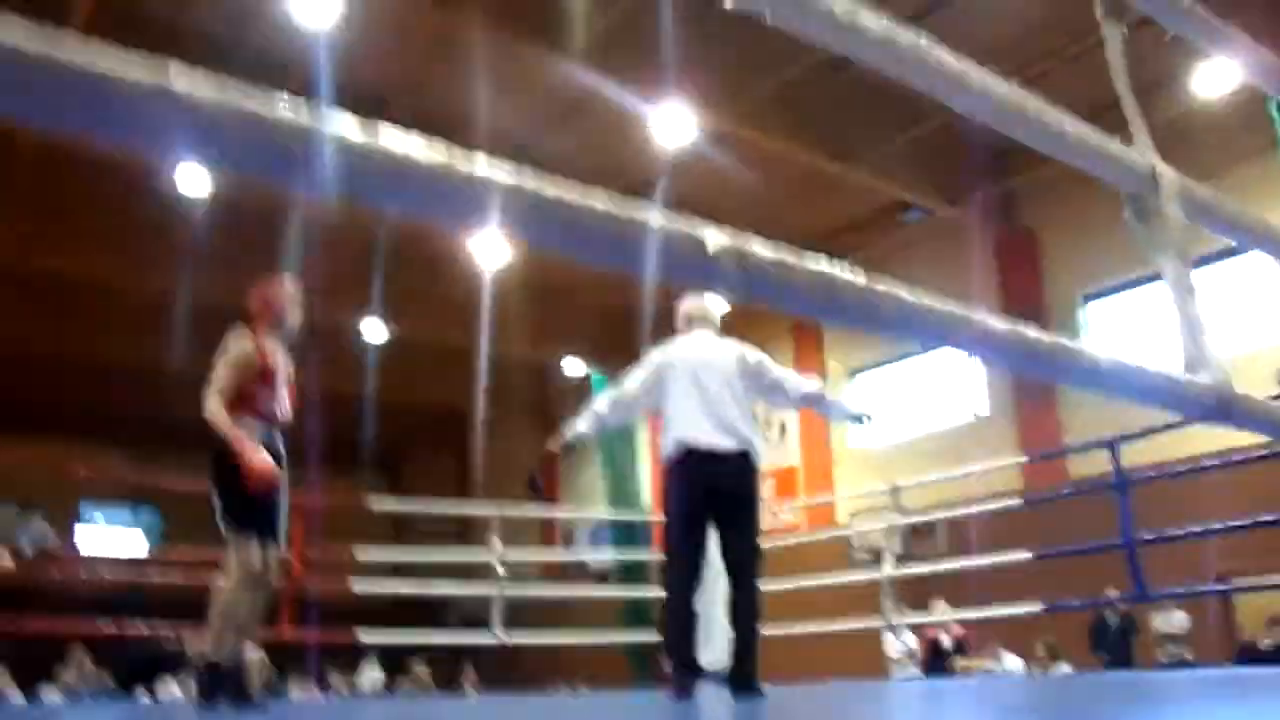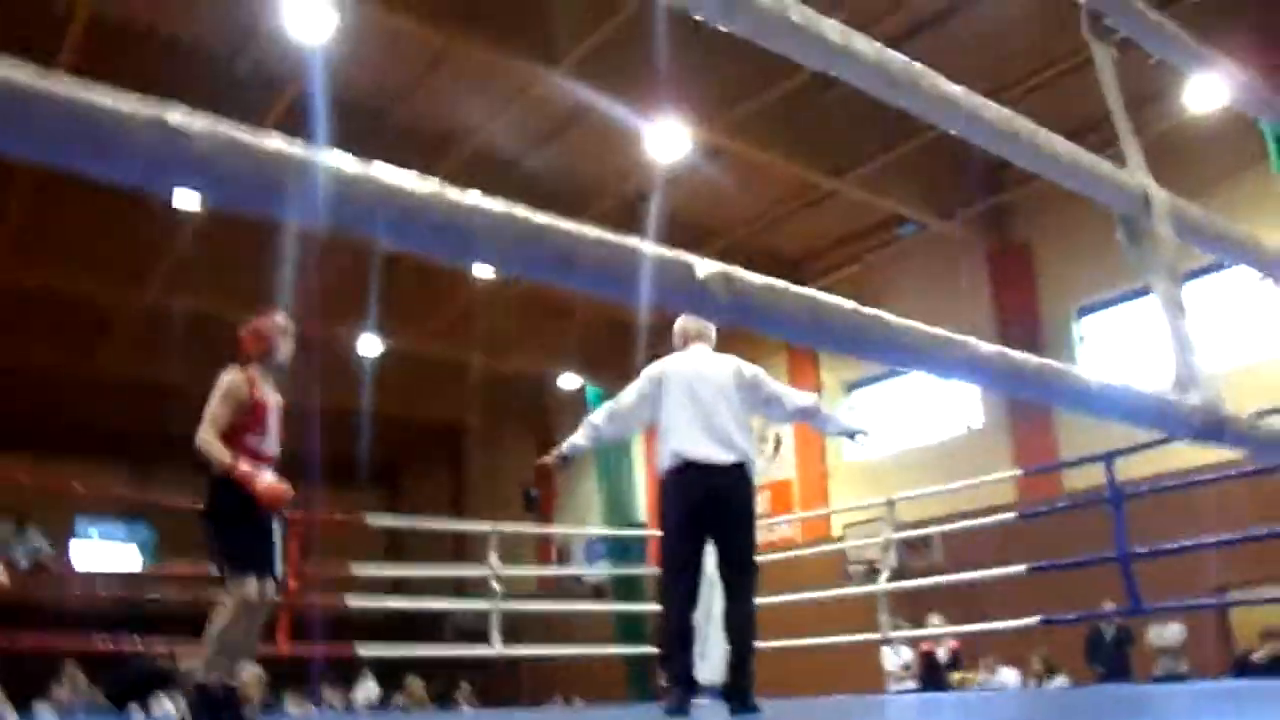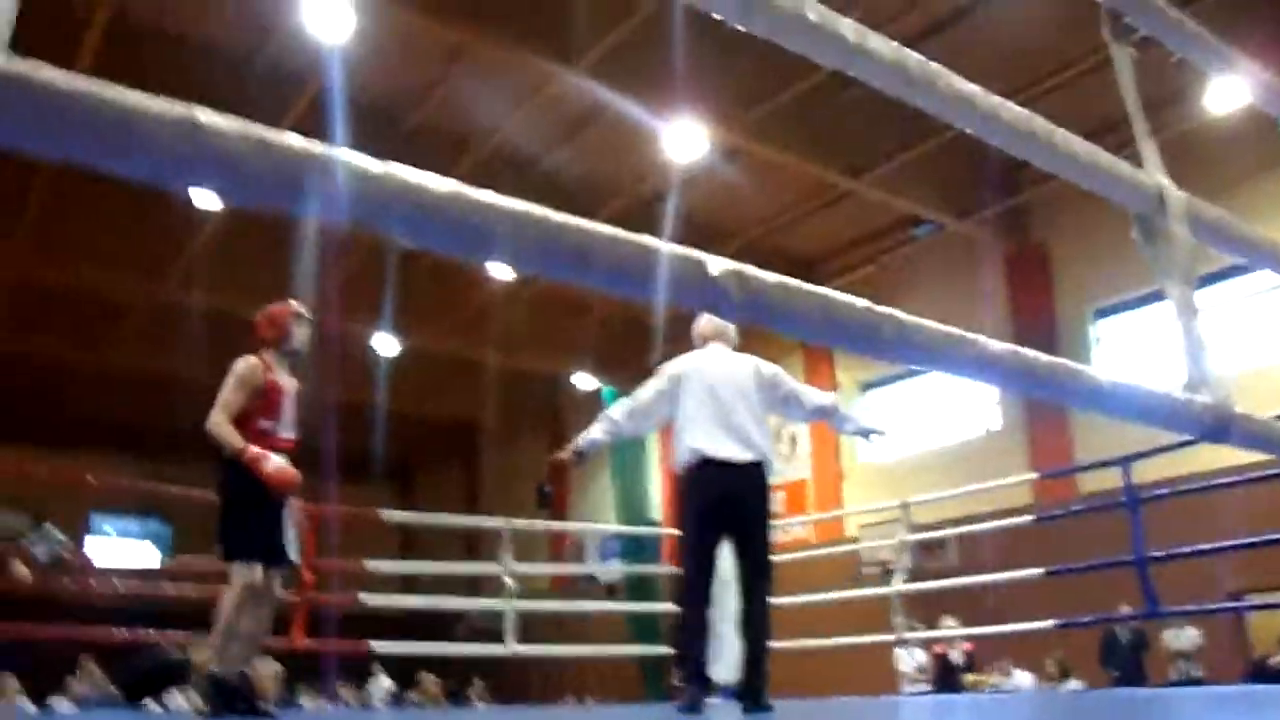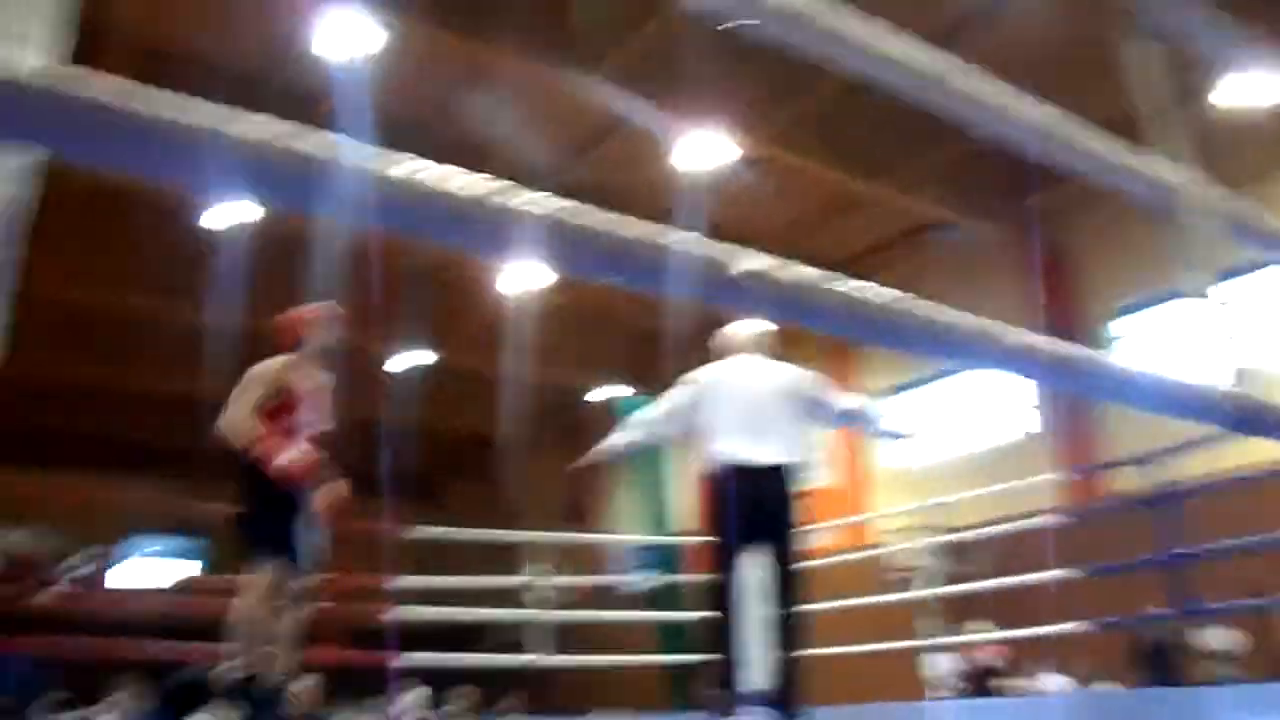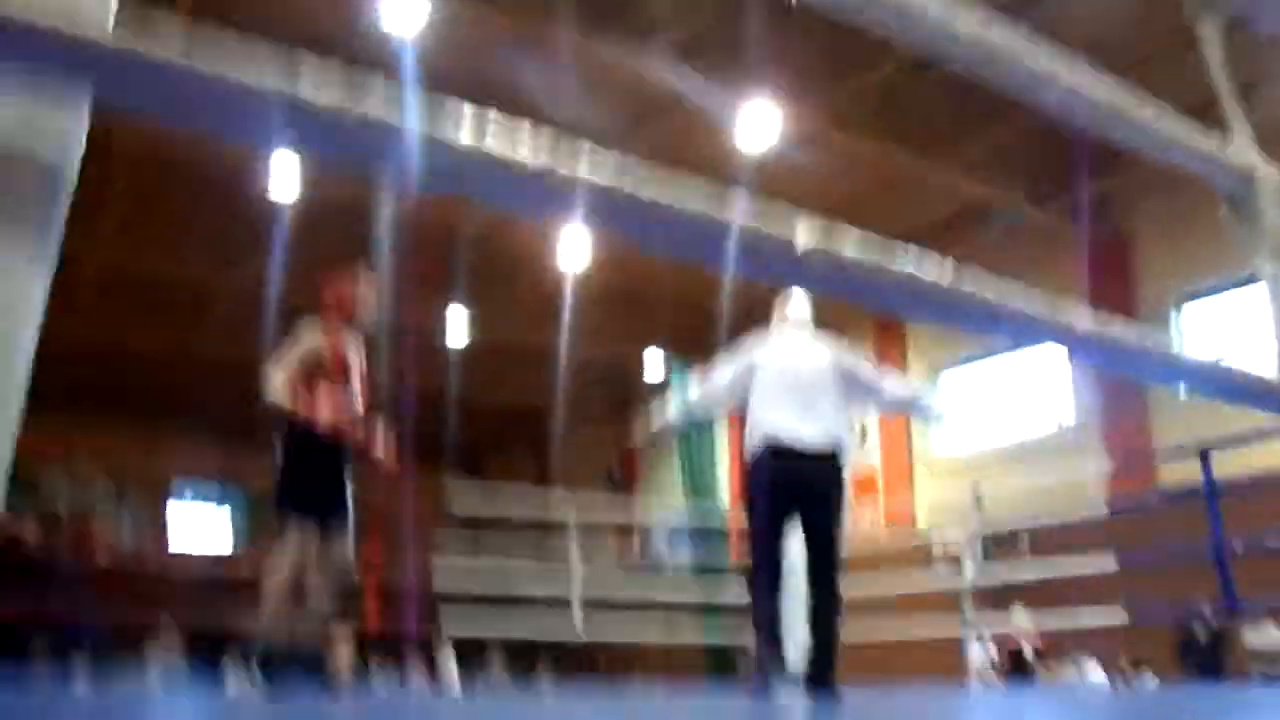
dt=0.1s
person 1, frame 1
left shoulder: (282, 358)
right shoulder: (244, 345)
right elbow: (212, 403)
right wrist: (242, 445)
left hip: (268, 460)
right hip: (241, 461)
left knee: (264, 569)
right knee: (245, 561)
left ankle: (230, 665)
right ankle: (213, 665)
person 1, frame 2
left shoulder: (273, 395)
right shoulder: (236, 381)
right elbow: (204, 438)
right wrist: (247, 474)
left hip: (261, 497)
right hip: (235, 493)
left knee: (262, 599)
right knee: (243, 595)
left ankle: (219, 687)
right ankle: (205, 689)
person 1, frame 3
left shoulder: (290, 381)
right shoulder: (251, 368)
right elbow: (216, 422)
left wrist: (285, 479)
right wrist: (257, 457)
left hip: (272, 490)
right hip: (247, 484)
left knee: (269, 590)
right knee: (248, 579)
left ankle: (236, 680)
right ankle: (218, 680)
person 1, frame 4
left shoulder: (318, 381)
right shoulder: (274, 371)
right elbow: (231, 422)
left wrist: (324, 483)
right wrist: (267, 454)
left hip: (294, 484)
right hip: (268, 479)
left knee: (283, 582)
right knee: (266, 574)
left ankle: (270, 676)
right ankle: (246, 672)
person 1, frame 5
left shoulder: (357, 351)
right shoulder: (317, 338)
right elbow: (275, 386)
left wrist: (372, 436)
right wrist: (307, 410)
left hip: (336, 453)
right hip: (309, 445)
left knee: (340, 558)
right knee: (300, 544)
right ankle: (267, 644)
person 2, frame 1
left shoulder: (666, 356)
right shoulder: (742, 354)
left elbow: (622, 398)
right elbow: (796, 388)
left wrist: (574, 431)
right wrist: (845, 410)
left hip: (689, 467)
right hip: (735, 467)
left knee: (682, 571)
right knee: (742, 571)
left ankle: (683, 671)
right ankle: (744, 673)
person 2, frame 2
left shoulder: (663, 370)
right shoulder: (738, 369)
left elbow: (619, 412)
right elbow: (792, 402)
left wrist: (571, 446)
right wrist: (840, 425)
left hip: (685, 481)
right hip: (732, 481)
left knee: (679, 586)
right knee: (738, 585)
left ankle: (679, 686)
right ankle: (739, 688)
person 2, frame 3
left shoulder: (681, 369)
right shoulder: (757, 369)
left elbow: (635, 409)
right elbow: (809, 402)
left wrist: (587, 441)
right wrist: (854, 423)
left hip: (704, 477)
right hip: (750, 477)
left knee: (695, 583)
right knee: (754, 583)
left ankle: (694, 683)
right ankle: (753, 686)
person 2, frame 4
left shoulder: (710, 377)
right shoulder: (787, 376)
left elbow: (665, 414)
right elbow: (840, 406)
left wrist: (612, 445)
left hip: (734, 483)
right hip: (776, 481)
left knee: (731, 585)
right knee: (783, 586)
left ankle: (732, 684)
person 2, frame 5
left shoulder: (759, 353)
right shoulder: (834, 354)
left elbow: (710, 390)
right elbow: (886, 390)
left wrist: (662, 418)
right wrist: (926, 408)
left hip: (774, 464)
right hip: (822, 466)
left knee: (766, 565)
right knee: (822, 570)
left ankle: (768, 653)
right ankle: (820, 672)
